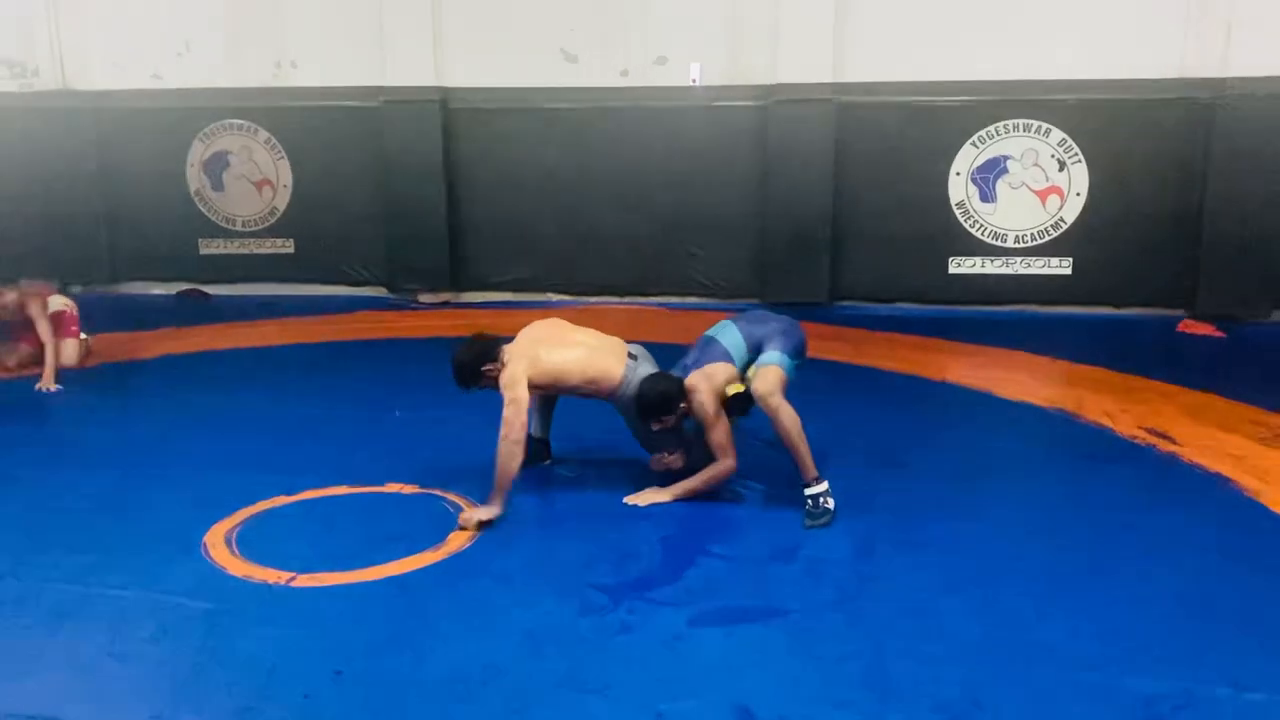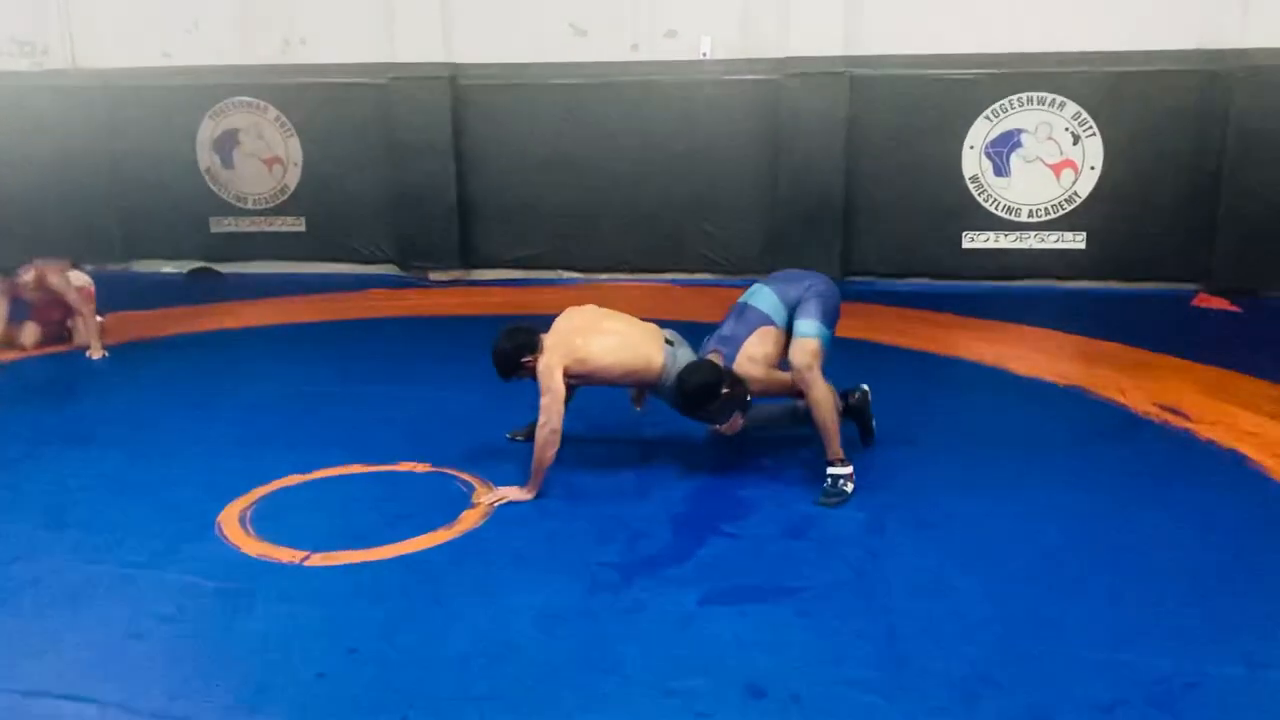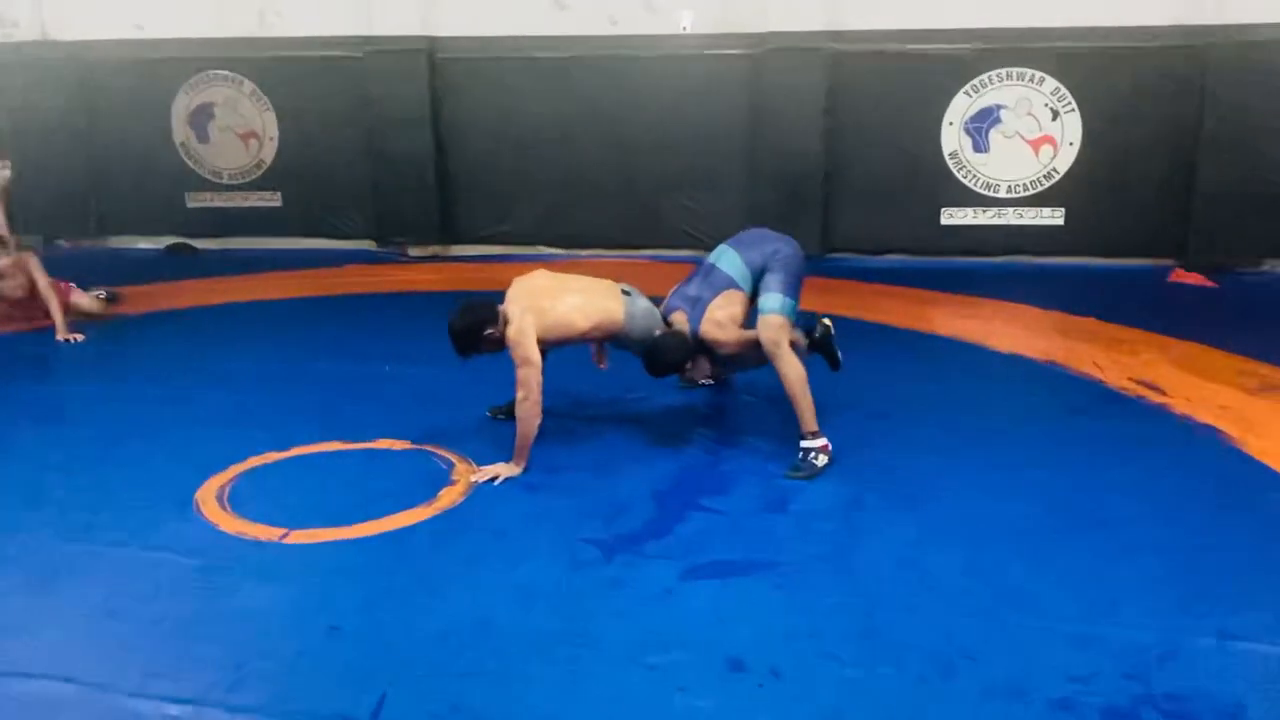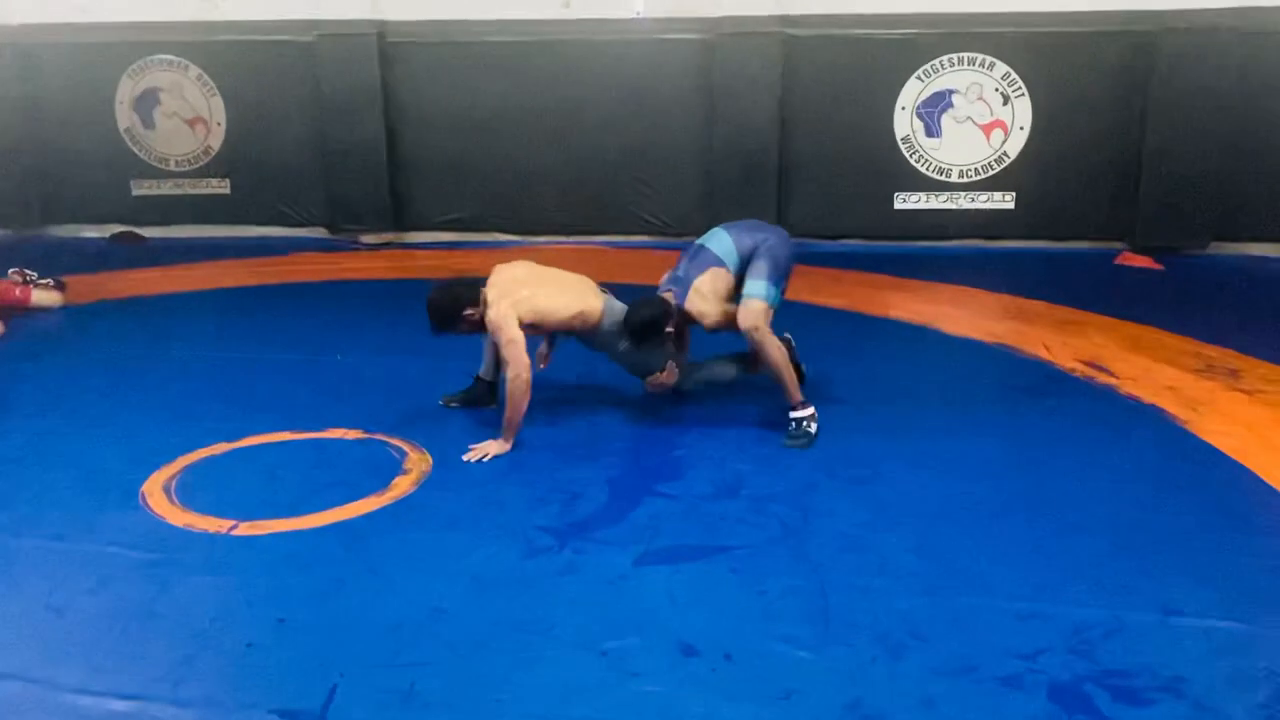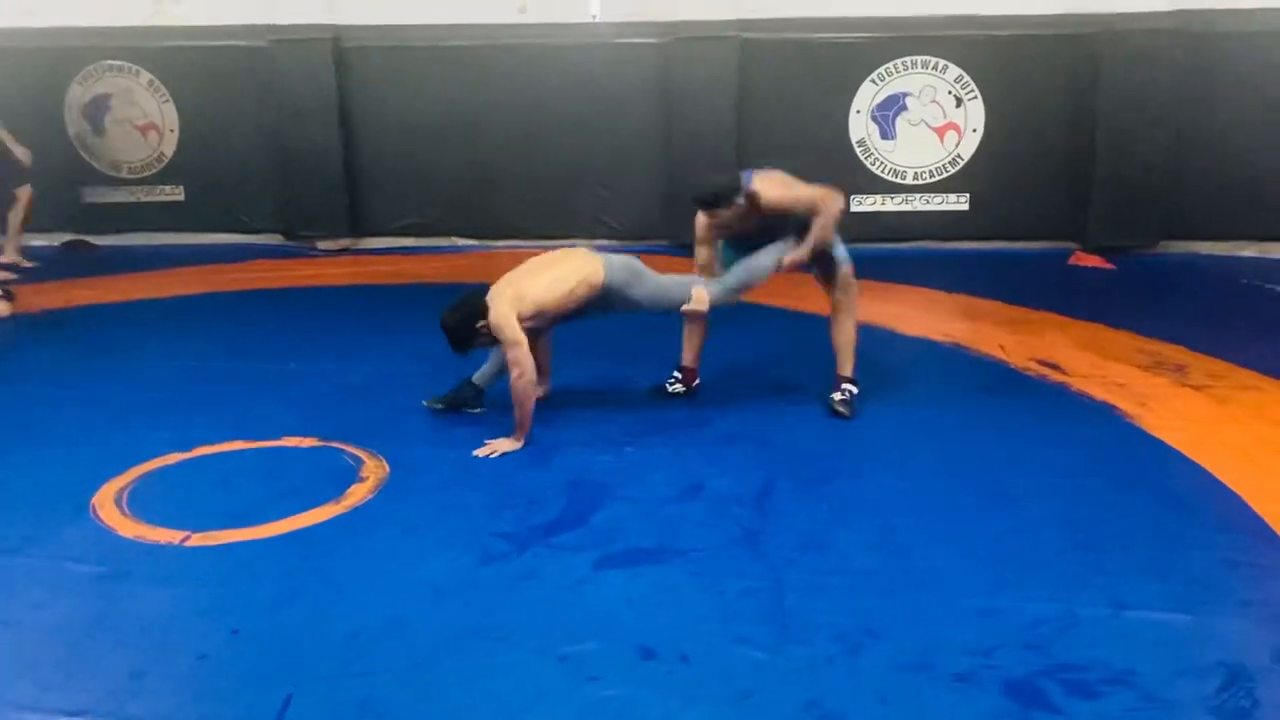
dt=1s
person 1, frame 1
left shoulder: (515, 371)
right shoulder: (533, 331)
left elbow: (512, 439)
left wrist: (494, 505)
left hip: (634, 385)
right hip: (633, 355)
left knee: (674, 456)
right ankle: (538, 448)
person 1, frame 2
left shoulder: (550, 362)
right shoulder: (570, 317)
left elbow: (550, 428)
left wrist: (529, 490)
left hip: (673, 371)
right hip: (666, 339)
person 1, frame 3
left shoulder: (520, 332)
right shoulder: (520, 286)
left elbow: (529, 397)
left wrist: (518, 463)
left hip: (634, 324)
right hip: (622, 295)
person 1, frame 4
left shoulder: (498, 313)
right shoulder: (501, 274)
left elbow: (520, 377)
left wrist: (505, 439)
right wrist: (547, 341)
left hip: (606, 326)
right hip: (592, 296)
left knee: (681, 379)
right ankle: (483, 388)
person 1, frame 5
left shoulder: (499, 318)
right shoulder: (501, 295)
left elbow: (521, 374)
left wrist: (518, 437)
right wrist: (541, 381)
left hip: (612, 281)
right hip: (599, 264)
left knee: (712, 294)
person 2, frame 1
left shoulder: (701, 396)
right shoulder: (671, 388)
left elbow: (727, 463)
left wrist: (670, 493)
left hip: (779, 332)
right hip: (746, 326)
left knee: (765, 392)
left ankle: (816, 486)
person 2, frame 2
left shoulder: (751, 373)
right shoulder: (706, 363)
left hip: (813, 290)
right hip: (780, 286)
left knee: (803, 366)
left ankle: (839, 466)
person 2, frame 3
left shoulder: (720, 337)
right shoulder: (667, 312)
left elbow: (767, 340)
left hip: (779, 254)
right hip: (749, 244)
left knee: (774, 339)
left ankle: (815, 441)
person 2, frame 4
left shoulder: (708, 314)
right shoulder: (661, 300)
left elbow: (748, 322)
left hip: (768, 243)
right hip: (734, 237)
left knee: (752, 324)
left ankle: (802, 409)
person 2, frame 5
left shoulder: (769, 196)
right shoulder: (706, 220)
left elbow: (834, 202)
right elbow: (704, 269)
left wrist: (807, 250)
left hip: (795, 218)
right hip: (749, 232)
left knee: (844, 285)
left ankle: (845, 383)
right ankle: (687, 375)
